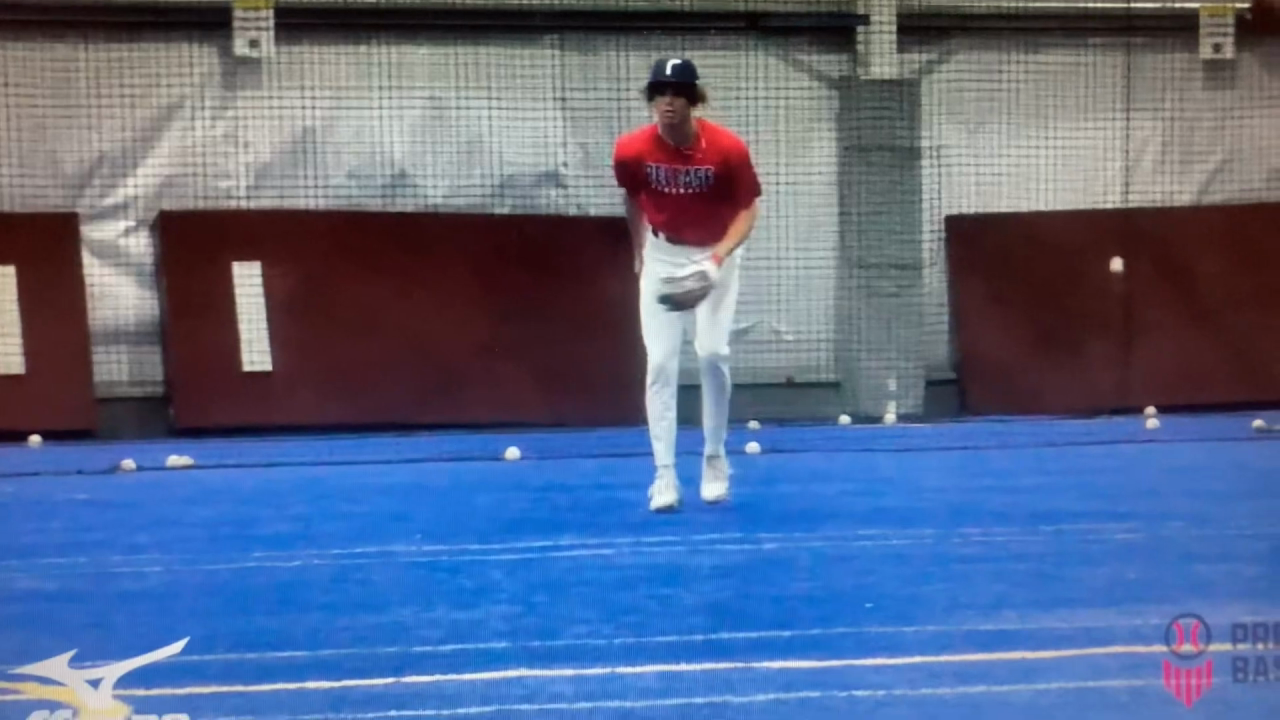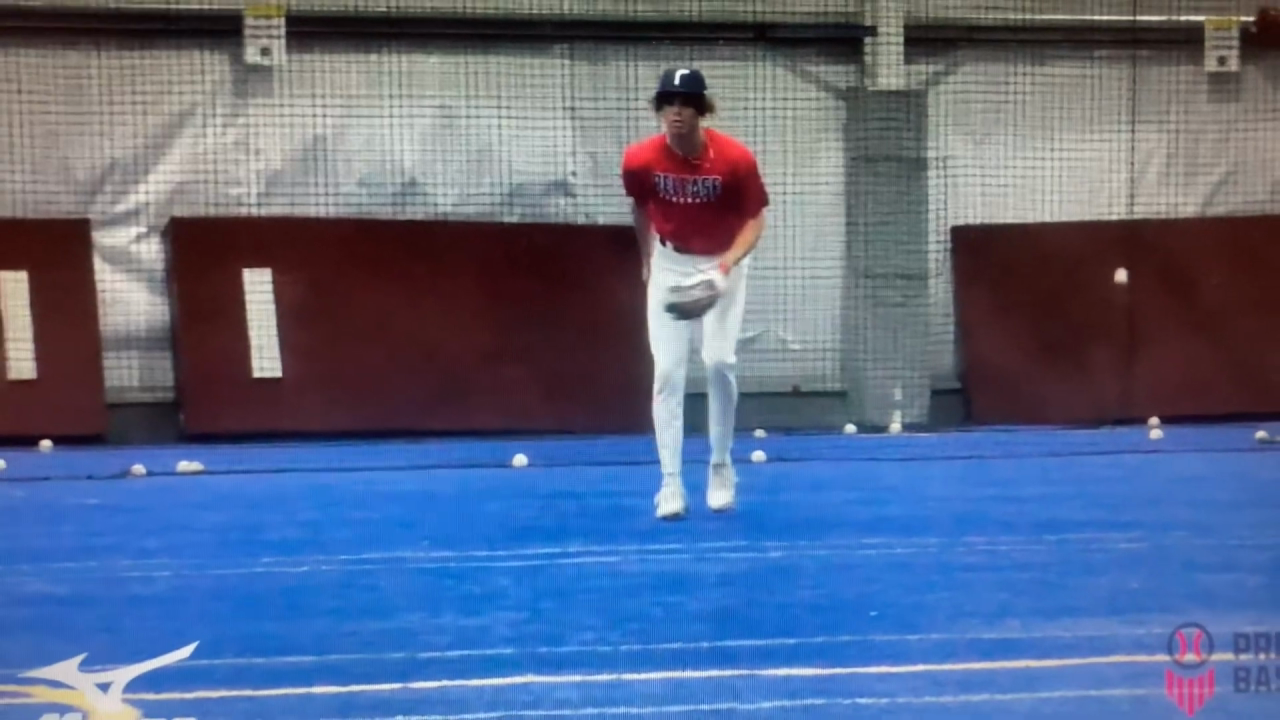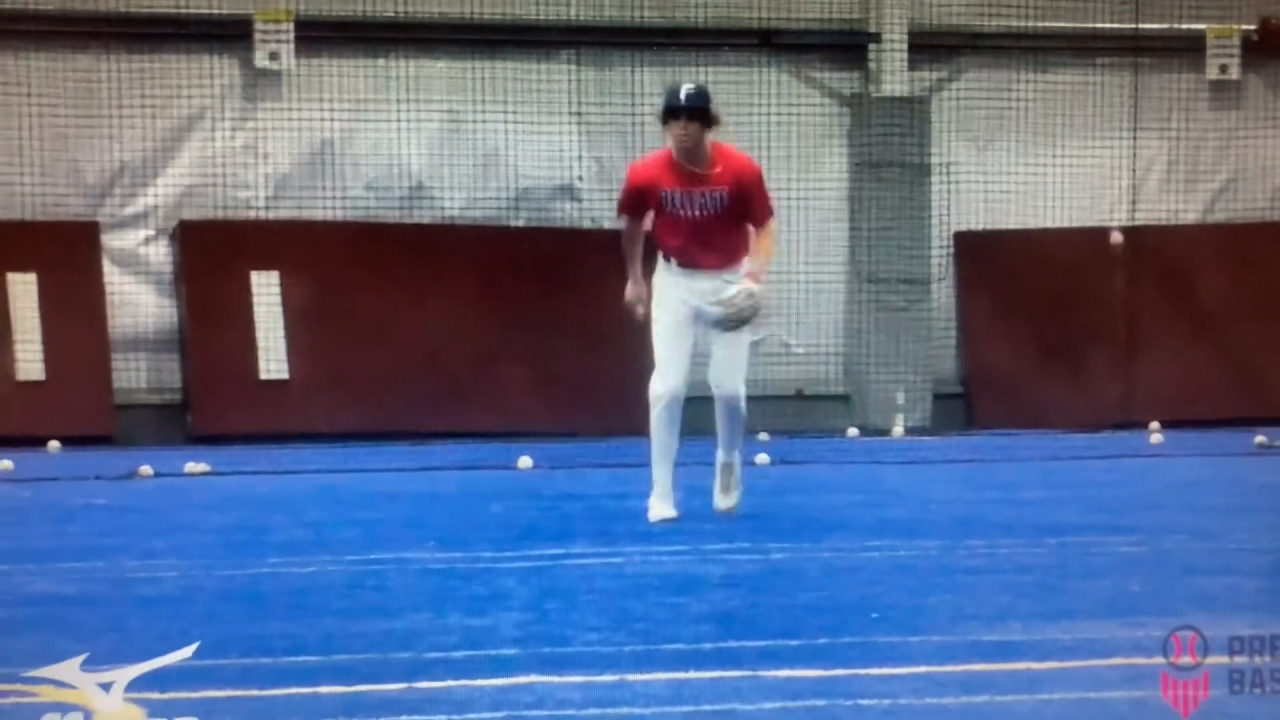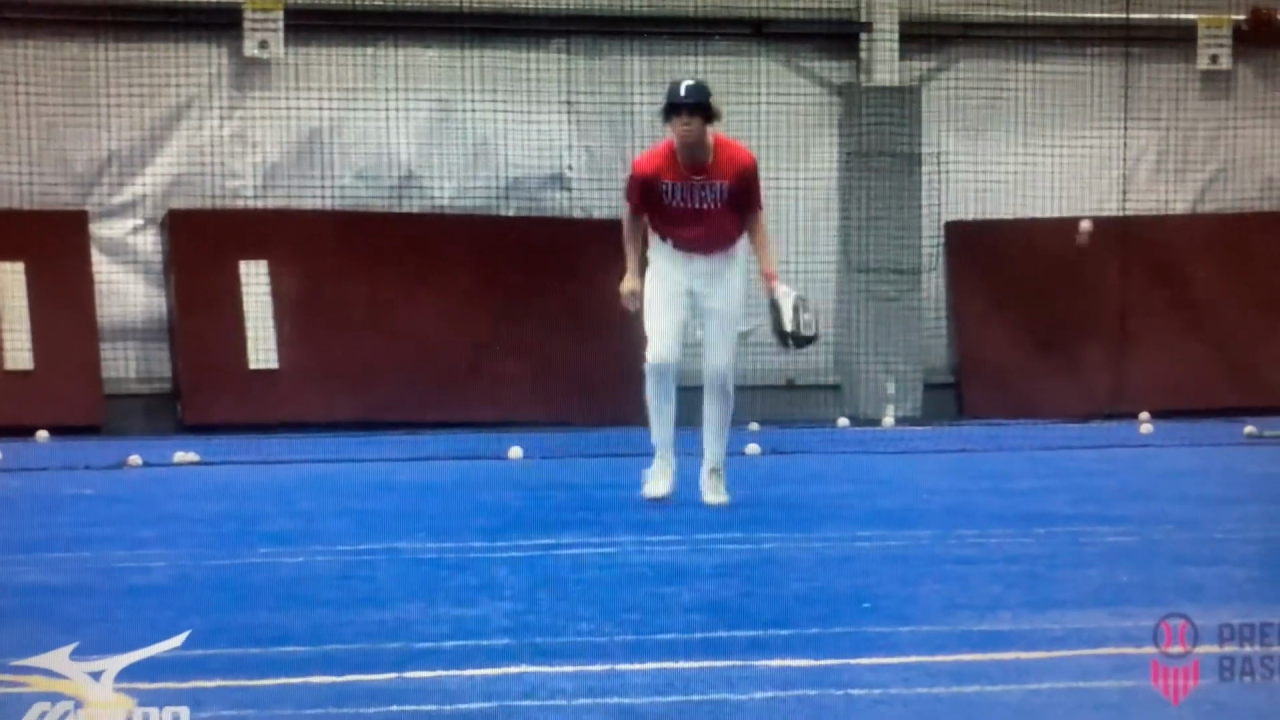
dt=0.4s
person 1, frame 1
left shoulder: (729, 148)
right shoulder: (631, 150)
left elbow: (747, 210)
left wrist: (717, 259)
right wrist: (640, 253)
left hip: (716, 255)
right hip: (661, 256)
left knee: (712, 353)
right knee: (660, 363)
left ankle: (714, 460)
right ankle: (665, 474)
person 1, frame 2
left shoulder: (736, 158)
right shoulder: (639, 159)
left elbow: (754, 221)
left wrist: (724, 268)
right wrist: (647, 262)
left hip: (724, 264)
right hip: (669, 265)
left knee: (719, 362)
right knee: (667, 372)
left ankle: (721, 468)
right ankle: (671, 483)
person 1, frame 3
left shoulder: (742, 171)
right shoulder: (645, 174)
left elbow: (763, 227)
right elbow: (631, 222)
left wrist: (753, 276)
right wrist: (634, 278)
left hip: (728, 284)
right hip: (675, 282)
left knee: (729, 391)
right knee: (667, 387)
left ankle: (728, 473)
right ankle: (662, 491)
person 1, frame 4
left shoulder: (741, 162)
right shoulder: (648, 166)
left elbow: (753, 218)
right elbow: (634, 215)
left wrist: (769, 273)
right wrist: (632, 272)
left hip: (723, 267)
right hip: (668, 263)
left knee: (720, 372)
right knee: (661, 359)
left ankle: (713, 470)
right ankle: (662, 460)
